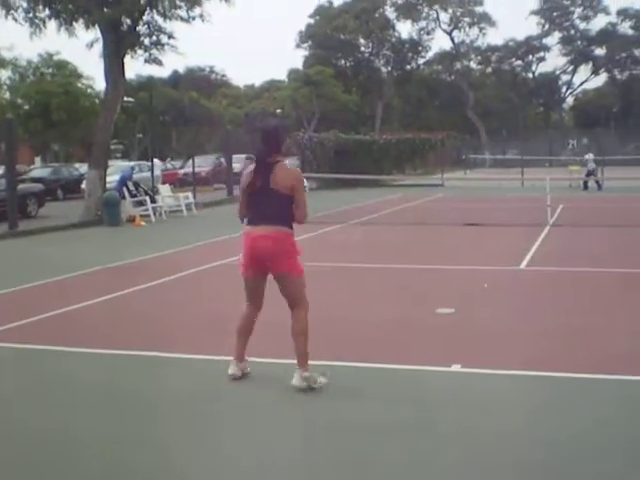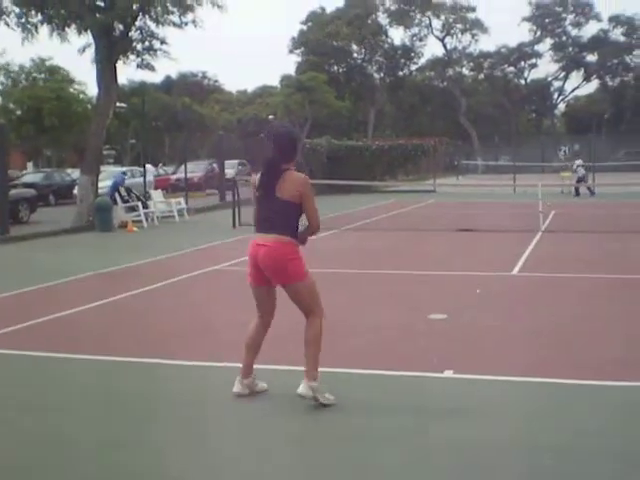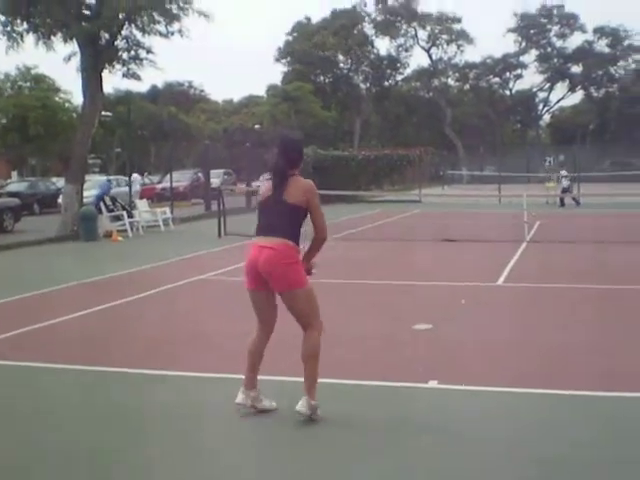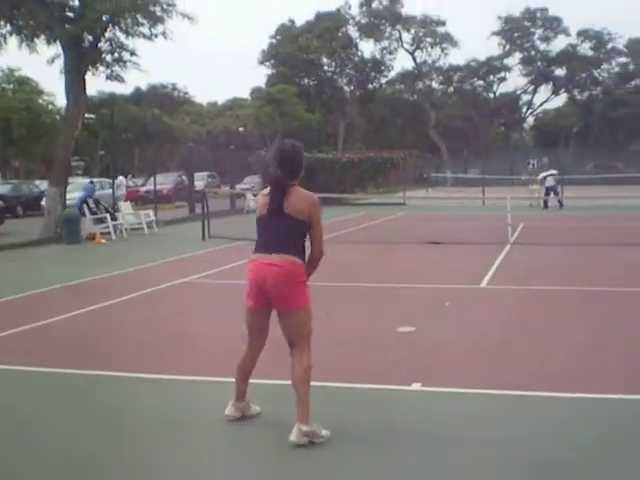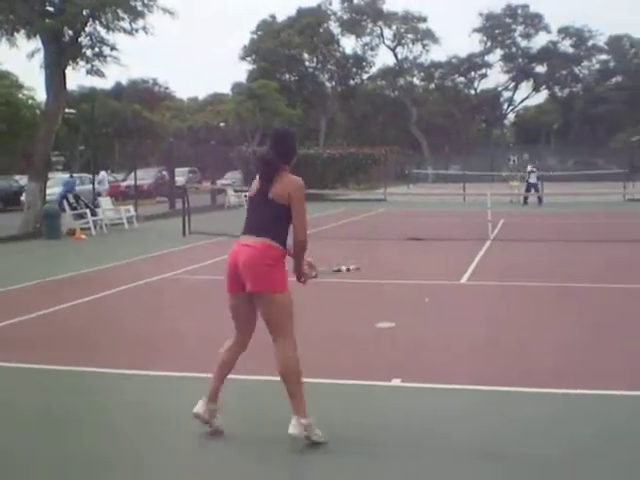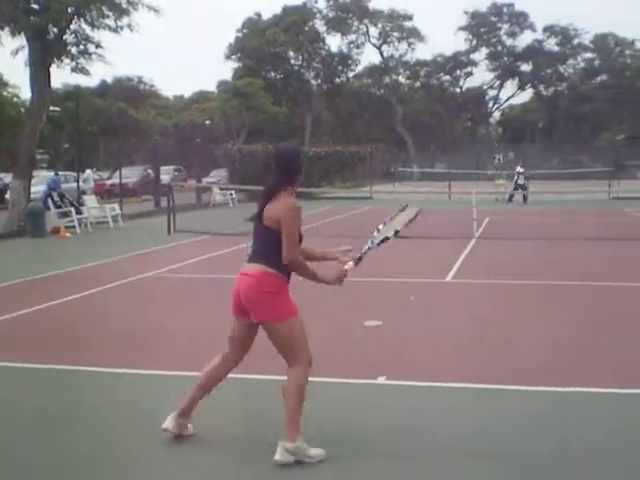
dt=0.2s
person 1, frame 1
left shoulder: (249, 173)
right shoulder: (292, 174)
left elbow: (242, 213)
right elbow: (301, 217)
left hip: (252, 241)
right hip: (279, 243)
left knee: (252, 305)
right knee: (299, 307)
left ankle: (237, 363)
right ankle: (302, 372)
person 1, frame 2
left shoulder: (259, 180)
right shoulder: (300, 181)
right elbow: (314, 225)
right wrist: (301, 237)
left hip: (257, 249)
right hip: (282, 253)
left knee: (263, 317)
right knee: (314, 314)
left ankle: (245, 379)
right ankle: (311, 383)
person 1, frame 3
left shoulder: (265, 187)
right shoulder: (306, 187)
right elbow: (321, 234)
right wrist: (306, 260)
left hip: (256, 254)
right hip: (281, 257)
left knee: (264, 327)
right knee: (313, 327)
left ankle: (249, 391)
right ankle: (309, 399)
person 1, frame 4
left shoulder: (261, 198)
right shoulder: (309, 199)
right elbow: (318, 251)
right wrist: (303, 277)
left hip: (257, 269)
right hip: (287, 274)
left knee: (254, 343)
right knee: (300, 350)
left ankle: (238, 403)
right ankle: (302, 425)
person 1, frame 5
left shoulder: (258, 180)
right shoulder: (294, 184)
right elbow: (300, 238)
left wrist: (296, 258)
right wrist: (299, 267)
left hip: (239, 253)
right hip: (263, 261)
left knee: (240, 338)
right knee: (284, 340)
left ankle: (209, 404)
right ankle: (300, 419)
person 1, frame 6
left shoulder: (269, 201)
right shoulder: (289, 205)
right elbow: (290, 258)
left wrist: (329, 256)
right wrist: (320, 277)
left hip: (246, 281)
right hip: (266, 287)
left knee: (229, 357)
right knee: (300, 361)
left ankle: (179, 418)
right ankle: (290, 444)
